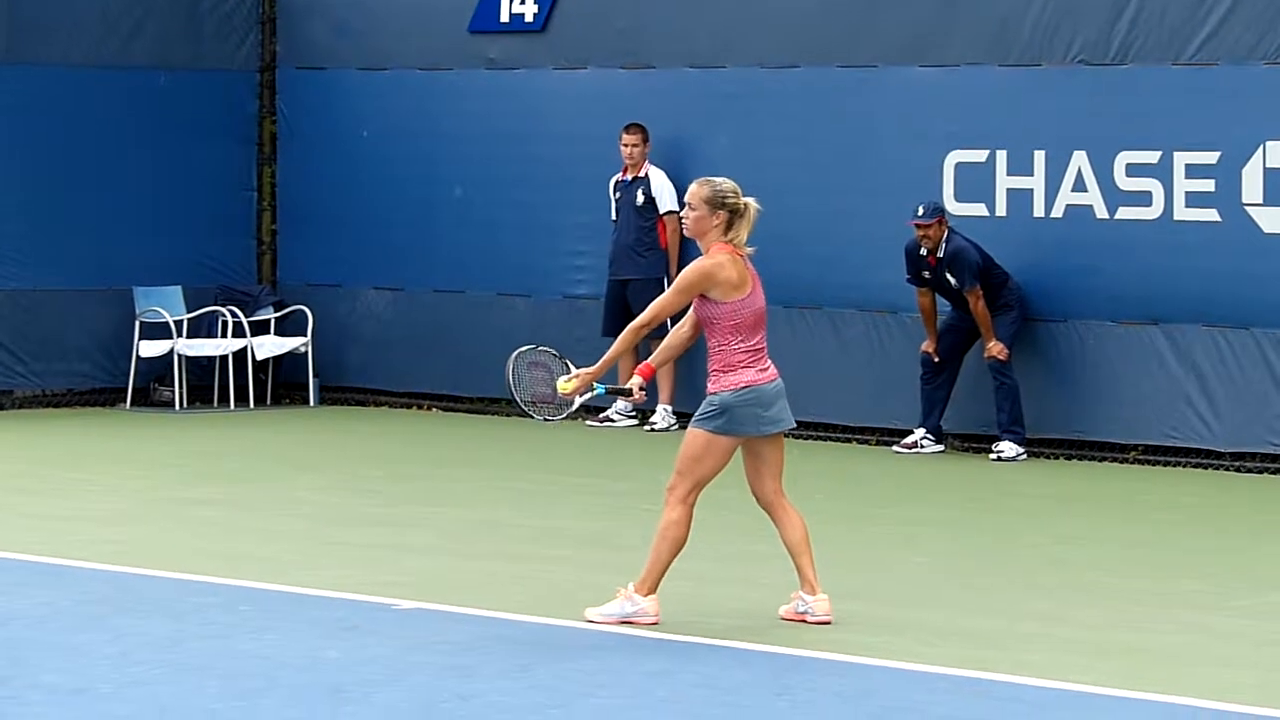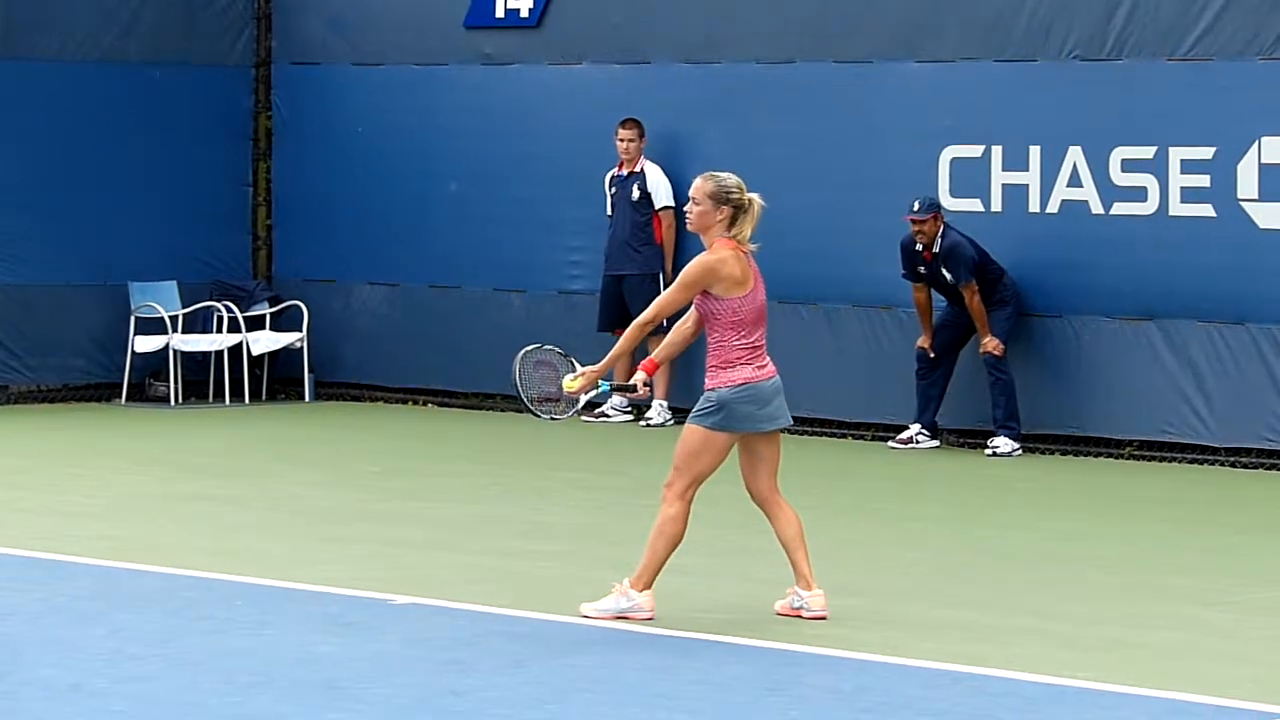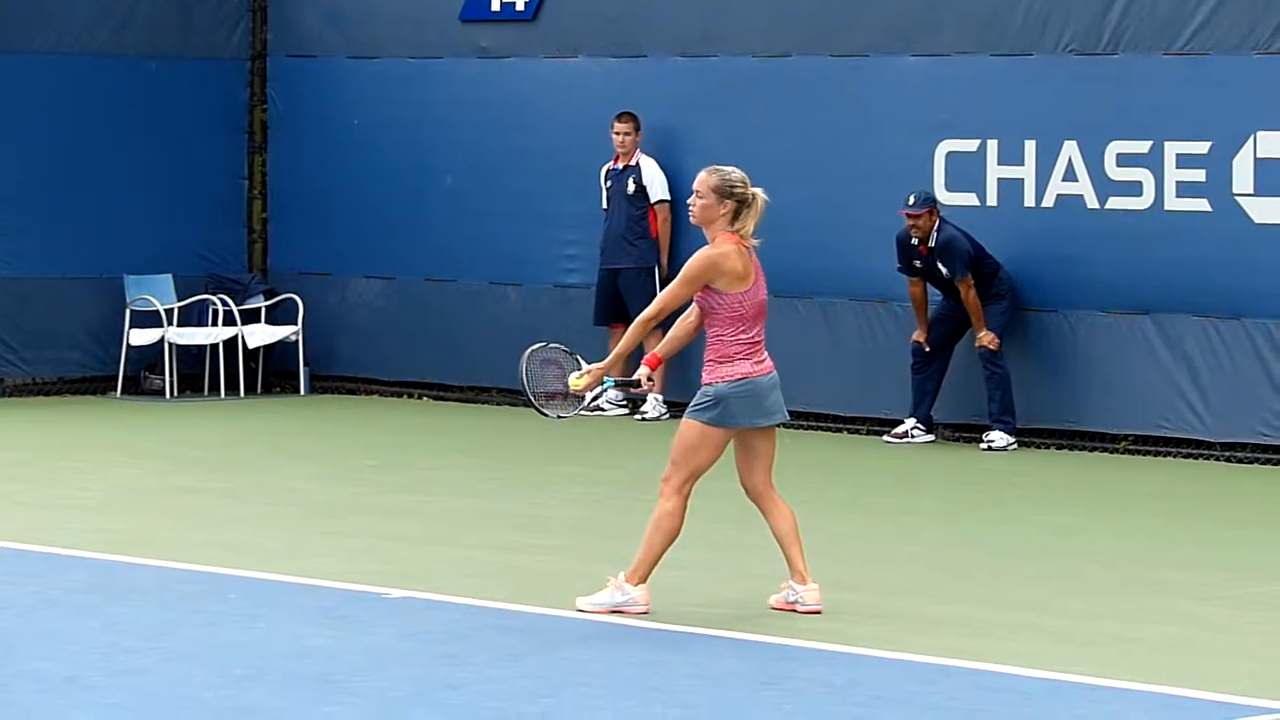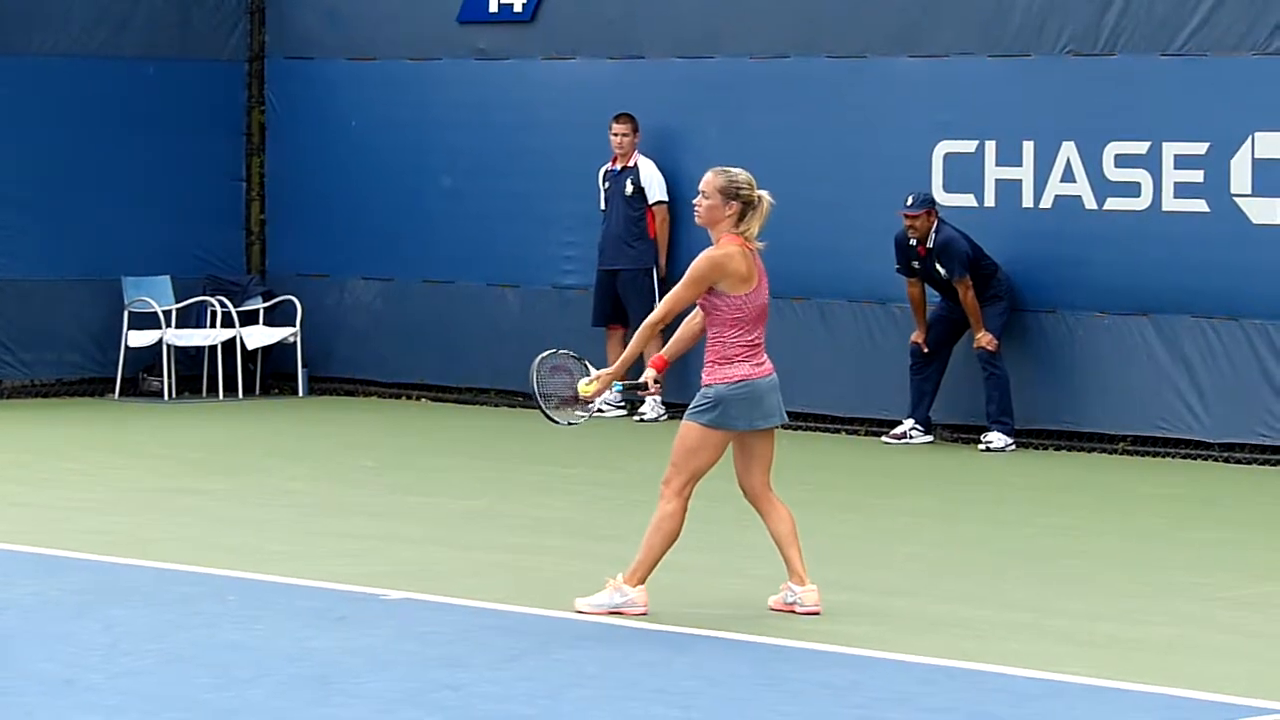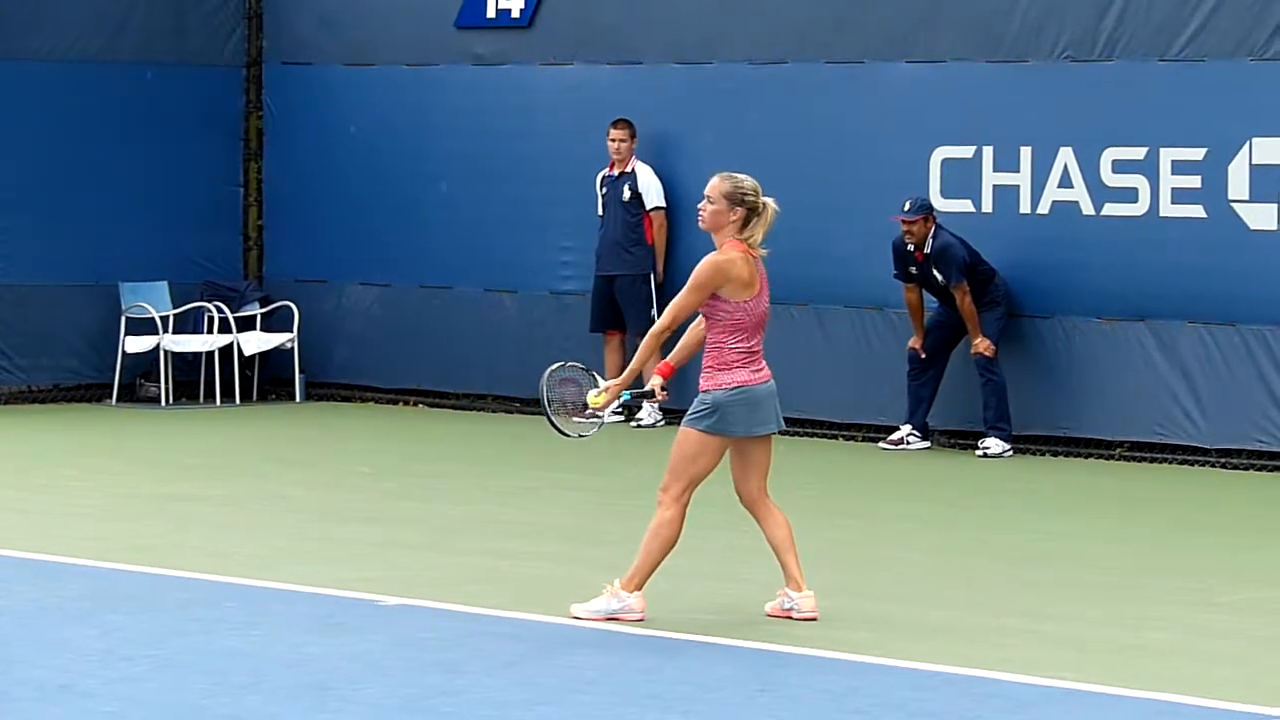
dt=0.4s
person 1, frame 1
left shoulder: (709, 266)
right shoulder: (734, 259)
left elbow: (644, 323)
right elbow: (687, 328)
left wrist: (595, 371)
right wrist: (645, 371)
left hip: (733, 396)
right hip: (764, 389)
left knee: (679, 494)
right knee: (772, 497)
left ankle: (641, 597)
right ankle: (813, 596)
person 1, frame 2
left shoulder: (712, 262)
right shoulder: (737, 256)
left elbow: (648, 319)
right elbow: (690, 323)
left wrist: (601, 369)
right wrist: (648, 367)
left hip: (730, 392)
right hip: (763, 386)
left knee: (676, 491)
right knee: (767, 493)
left ankle: (636, 593)
right ankle: (808, 592)
person 1, frame 3
left shoulder: (714, 256)
right shoulder: (740, 251)
left elbow: (651, 315)
right elbow: (693, 316)
left wrist: (607, 364)
right wrist: (652, 362)
left hip: (728, 387)
right hip: (760, 381)
left knee: (673, 486)
right knee: (761, 489)
left ankle: (631, 587)
right ankle: (803, 586)
person 1, frame 4
left shoulder: (718, 257)
right shoulder: (745, 252)
left elbow: (657, 318)
right elbow: (699, 318)
left wrist: (616, 370)
right wrist: (658, 364)
left hip: (727, 389)
right hip: (759, 383)
left knee: (673, 489)
right knee: (759, 491)
left ankle: (629, 588)
right ankle: (802, 587)
person 1, frame 5
left shoulder: (720, 262)
right shoulder: (747, 258)
left elbow: (662, 326)
left wrist: (624, 379)
right wrist: (665, 371)
left hip: (725, 395)
right hip: (757, 389)
left knee: (672, 495)
right knee: (755, 497)
left ankle: (626, 594)
right ankle: (798, 593)
person 2, frame 1
left shoulder: (657, 179)
right shoulder: (615, 182)
left elbow: (673, 227)
left wrist: (672, 271)
right wrist: (619, 261)
left hip: (649, 274)
right hip: (618, 272)
left knee: (658, 339)
left ankle: (665, 411)
right ankle: (624, 407)
person 2, frame 2
left shoulder: (653, 174)
right shoulder: (611, 177)
left elbow: (668, 222)
left wrist: (667, 266)
right wrist: (614, 256)
left hip: (645, 270)
right hip: (614, 268)
left knee: (653, 334)
right knee: (619, 332)
left ankle: (660, 406)
right ankle: (619, 402)
person 2, frame 3
left shoulder: (648, 168)
right shoulder: (607, 171)
left elbow: (663, 216)
left wrist: (663, 259)
right wrist: (609, 250)
left hip: (640, 263)
right hip: (610, 262)
left knee: (649, 327)
right knee: (615, 326)
left ankle: (656, 399)
right ankle: (614, 396)
person 2, frame 4
left shoulder: (647, 169)
right shoulder: (605, 172)
left elbow: (662, 217)
left wrist: (661, 261)
right wrist: (608, 251)
left hip: (639, 265)
right hip: (608, 263)
right knee: (613, 328)
left ankle: (654, 400)
right ankle: (612, 397)
person 2, frame 5
left shoulder: (644, 175)
right shoulder: (602, 178)
left elbow: (659, 222)
left wrist: (658, 266)
right wrist: (605, 257)
left hip: (636, 270)
right hip: (605, 269)
left knee: (644, 334)
right knee: (611, 333)
left ankle: (652, 406)
right ankle: (610, 403)
person 3, frame 1
left shoulder: (960, 251)
right shoulder: (914, 250)
left elbow: (976, 299)
right elbow: (925, 294)
left wrist: (990, 341)
right wrist: (931, 338)
left hip: (1002, 304)
right hip: (963, 308)
left knee: (997, 361)
right knee: (932, 359)
left ankle: (1012, 441)
right ankle: (928, 434)
person 3, frame 2
left shoulder: (955, 246)
right shoulder: (909, 245)
left elbow: (972, 294)
right elbow: (920, 290)
left wrist: (986, 337)
right wrist: (927, 334)
left hip: (997, 299)
right hip: (959, 304)
left knee: (993, 357)
right knee: (928, 355)
left ankle: (1008, 437)
right ankle: (924, 430)
person 3, frame 3
left shoulder: (951, 240)
right shoulder: (905, 240)
left elbow: (968, 288)
right elbow: (916, 284)
left wrist: (981, 331)
right wrist: (923, 328)
left hip: (993, 294)
right hip: (954, 298)
left knee: (988, 351)
right knee: (923, 349)
left ankle: (1003, 431)
right ankle: (919, 424)
person 3, frame 4
left shoulder: (949, 241)
right shoulder: (903, 241)
left elbow: (966, 289)
right elbow: (914, 285)
left wrist: (979, 332)
right wrist: (921, 329)
left hip: (991, 294)
right hip: (952, 299)
left knee: (987, 352)
right knee: (921, 350)
left ankle: (1001, 432)
right ankle: (918, 425)
person 3, frame 5
left shoulder: (947, 247)
right shoulder: (901, 246)
left elbow: (963, 295)
right elbow: (912, 291)
left wrist: (977, 338)
right wrist: (919, 334)
left hip: (988, 300)
right hip: (950, 304)
left knee: (984, 357)
right knee: (920, 356)
left ankle: (999, 438)
right ankle: (915, 431)
